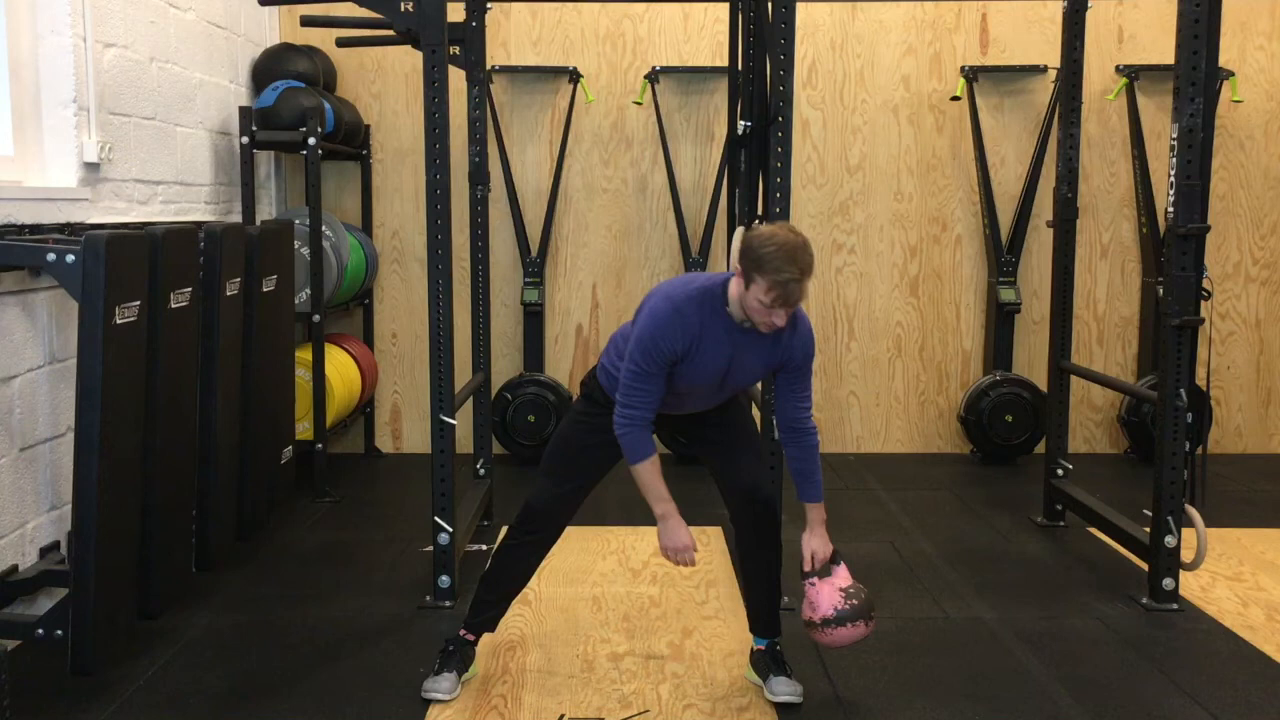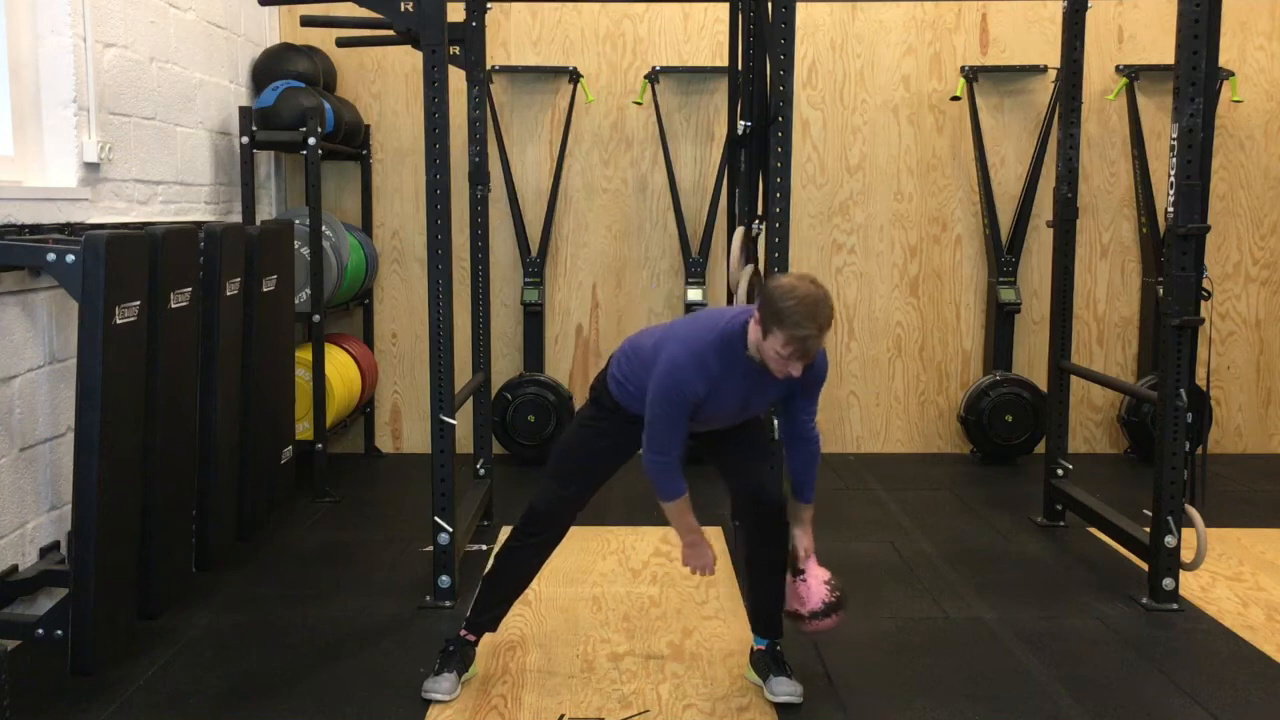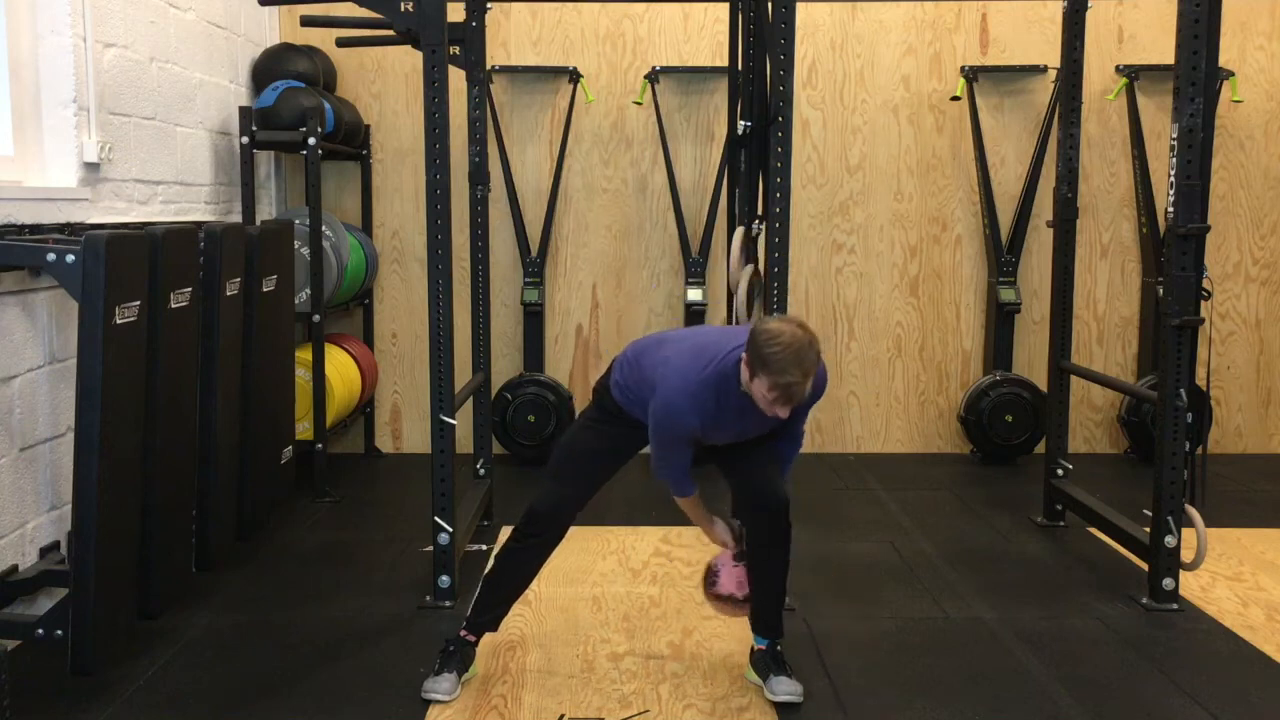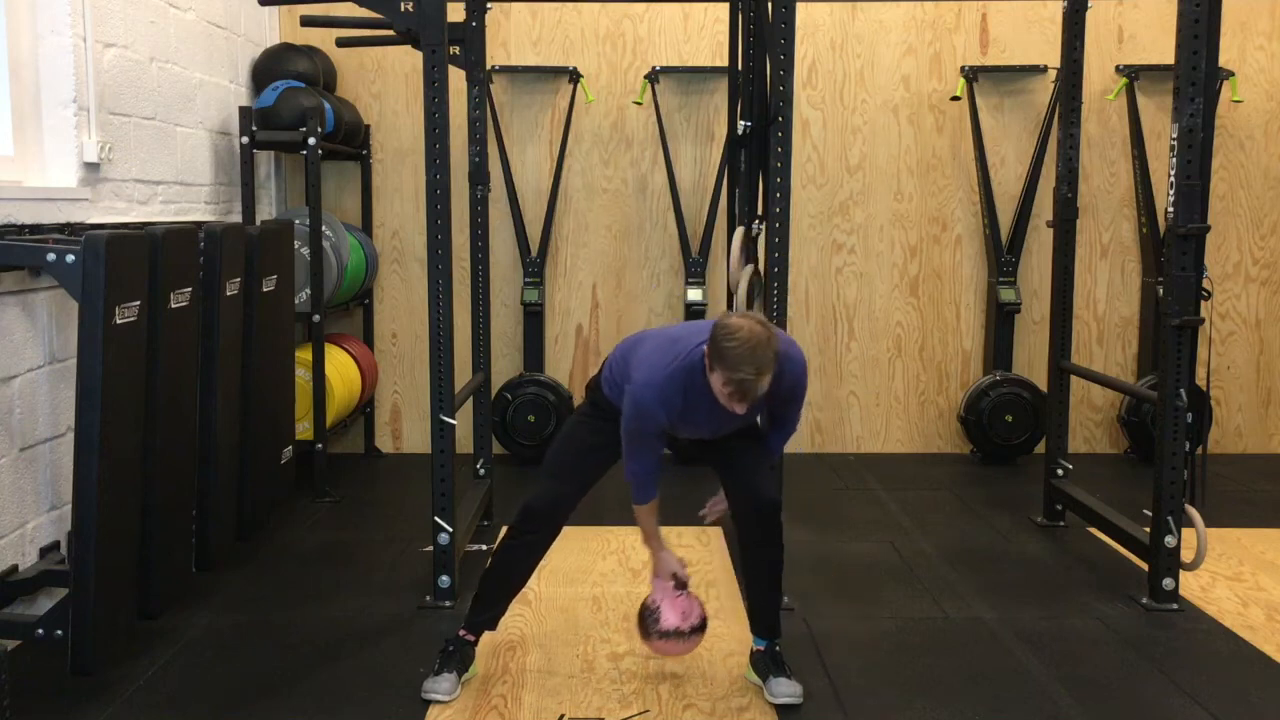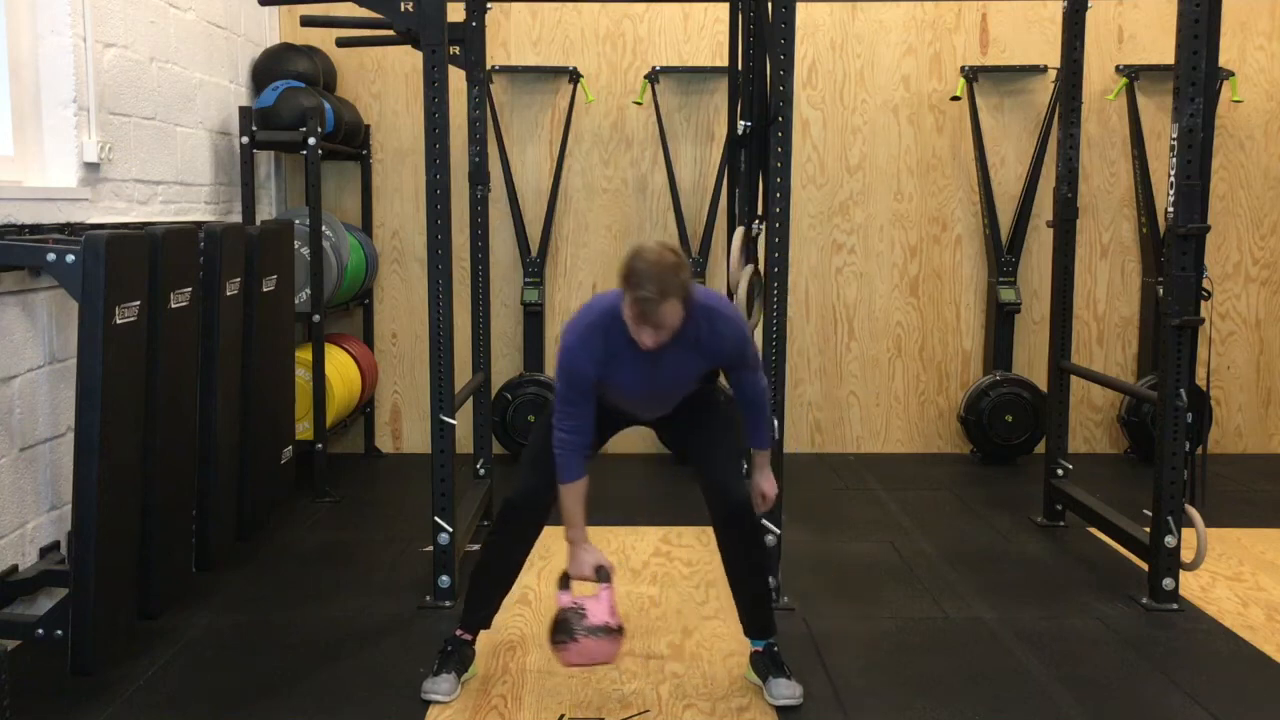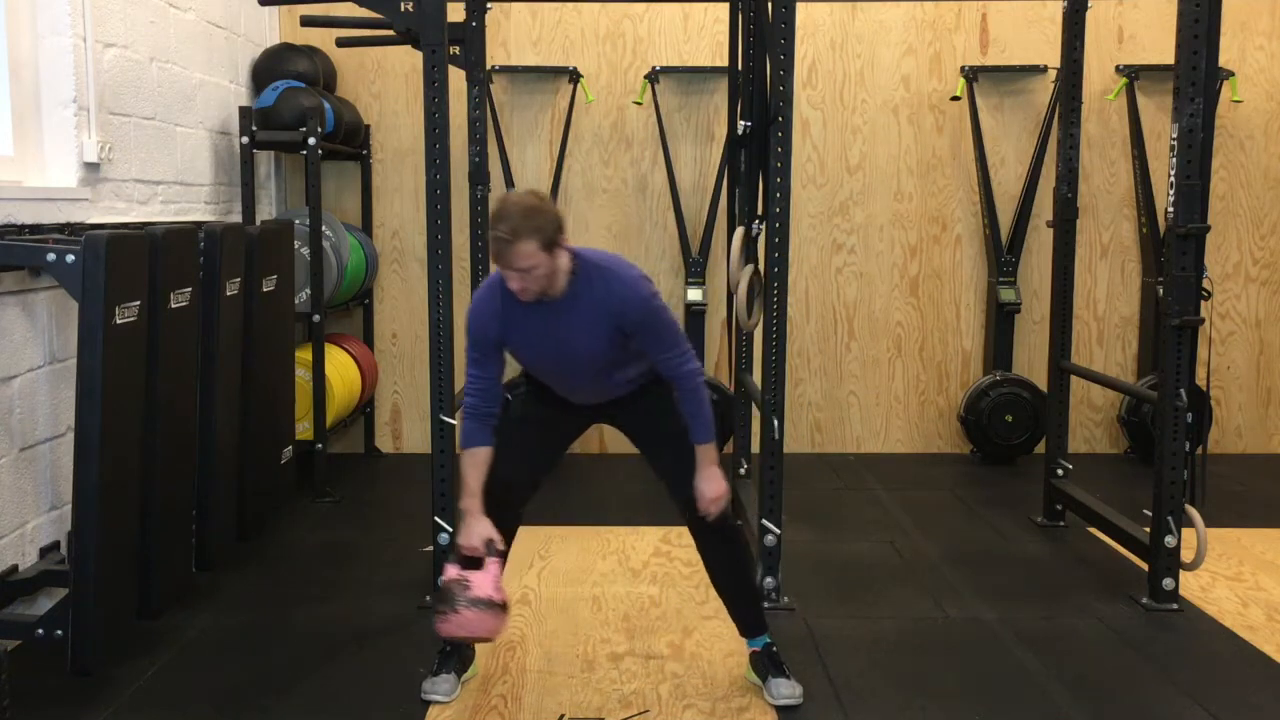
dt=0.3s
person 1, frame 1
left shoulder: (793, 332)
right shoulder: (672, 309)
left elbow: (797, 425)
right elbow: (631, 422)
left wrist: (815, 524)
right wrist: (666, 517)
left hip: (709, 406)
right hip: (616, 397)
left knee: (758, 501)
right knee: (544, 511)
left ankle: (766, 648)
right ankle: (466, 640)
person 1, frame 2
left shoulder: (807, 359)
right shoulder: (692, 352)
left elbow: (801, 436)
right elbow: (661, 458)
left wrist: (802, 523)
right wrist: (693, 539)
right hip: (628, 404)
left knee: (765, 504)
right knee: (549, 512)
left ankle: (766, 650)
right ankle: (466, 641)
person 1, frame 3
left shoulder: (809, 375)
right shoulder: (686, 390)
left elbow: (789, 433)
right elbow: (672, 471)
left wrist: (762, 489)
right wrist: (708, 524)
right hip: (629, 400)
left knee: (770, 507)
right knee: (550, 512)
left ankle: (766, 648)
right ankle: (465, 641)
person 1, frame 4
left shoulder: (788, 365)
right shoulder: (657, 382)
left elbow: (781, 425)
right elbow: (641, 474)
left wrist: (738, 484)
right wrist: (658, 551)
right hip: (620, 400)
left knee: (761, 507)
right knee: (544, 509)
left ankle: (766, 650)
right ankle: (464, 642)
person 1, frame 5
left shoulder: (719, 318)
right shoulder: (585, 335)
left elbow: (751, 388)
right elbow: (570, 441)
left wrist: (760, 466)
right wrist: (579, 542)
left hip: (688, 399)
right hip: (596, 402)
left knee: (736, 505)
right knee: (525, 503)
left ankle: (763, 649)
right ankle: (463, 641)
person 1, frame 6
left shoulder: (622, 285)
right shoulder: (490, 303)
left elbow: (684, 372)
right elbow: (479, 406)
left wrist: (708, 465)
right wrist: (472, 510)
left hip: (642, 392)
right hip: (550, 397)
left knee: (706, 506)
right knee: (495, 501)
left ankle: (761, 648)
right ankle: (461, 643)
